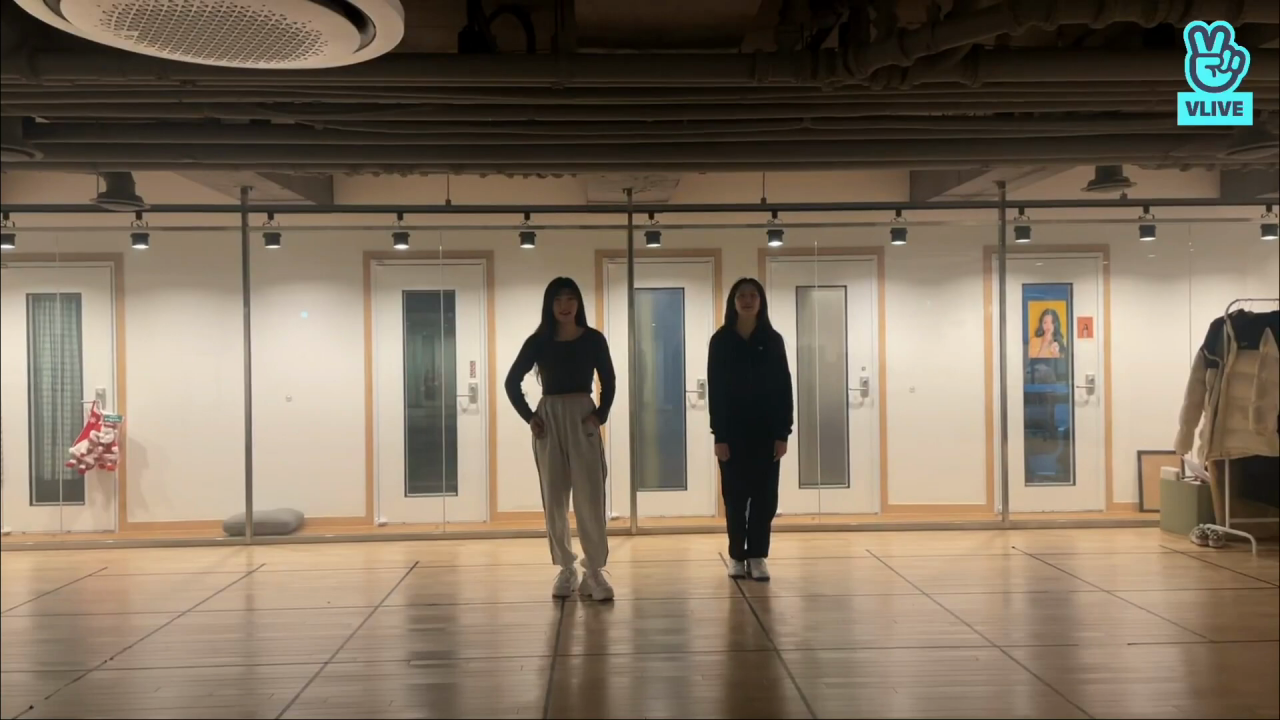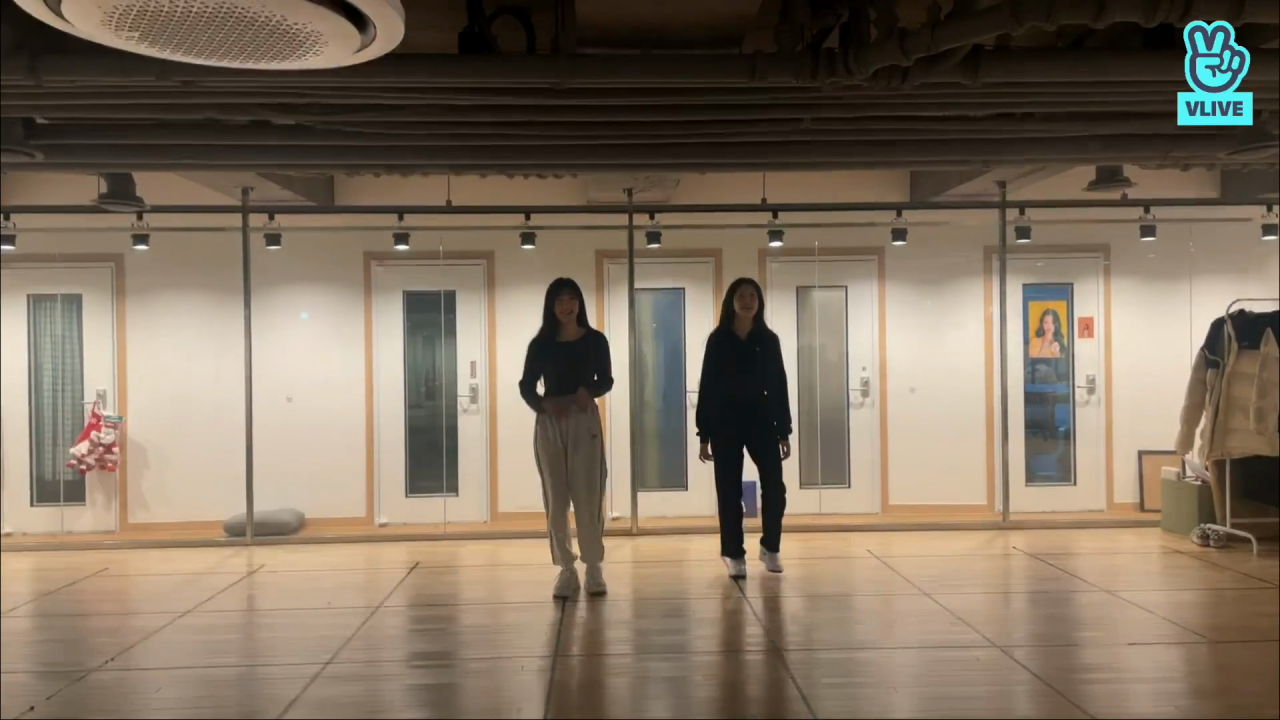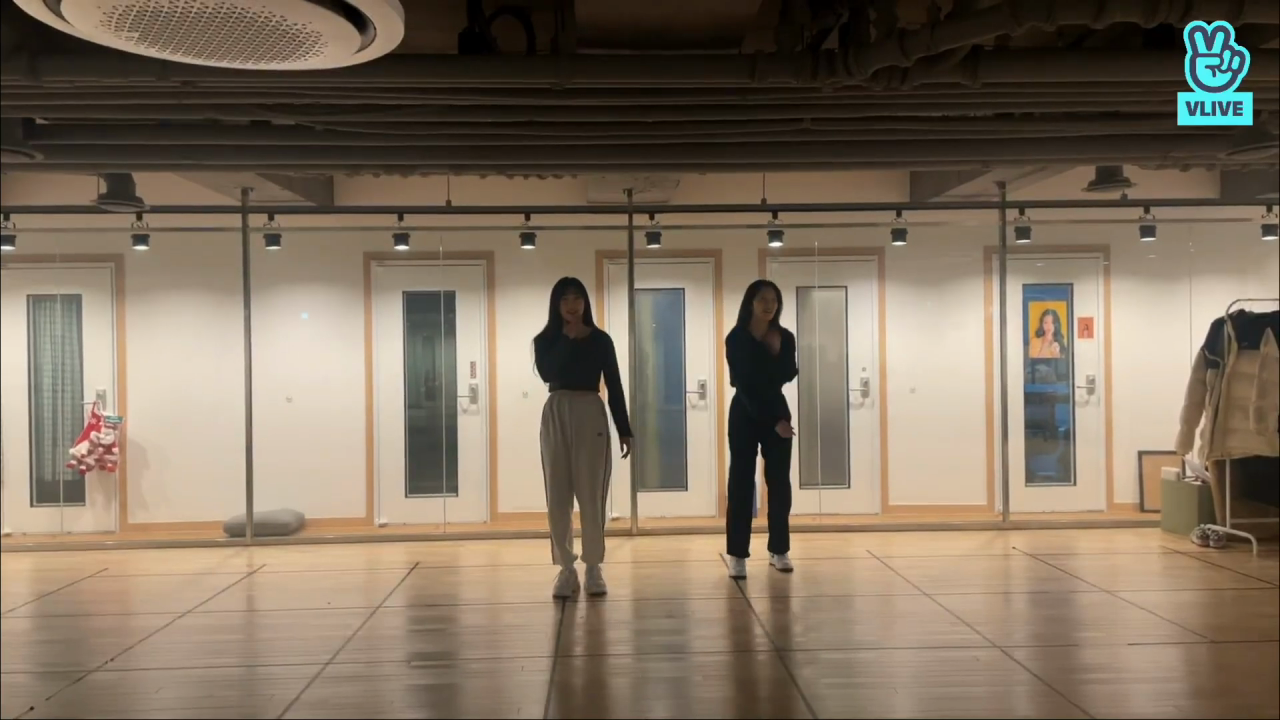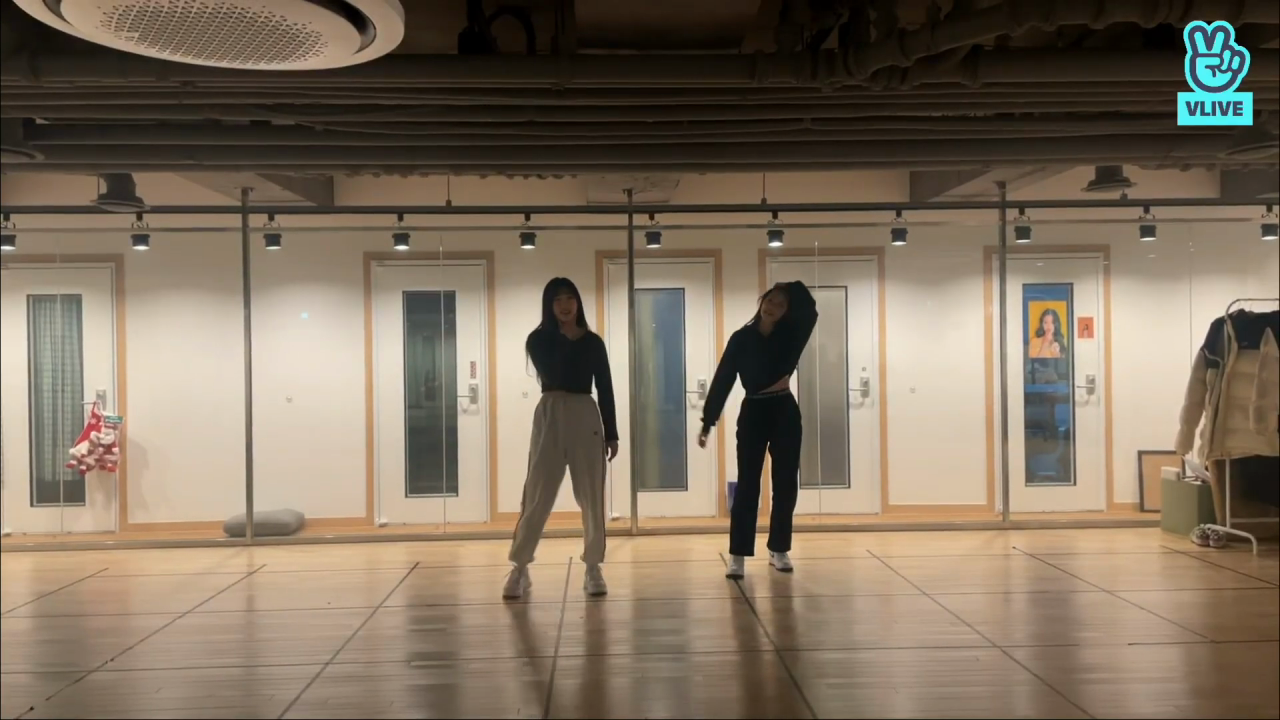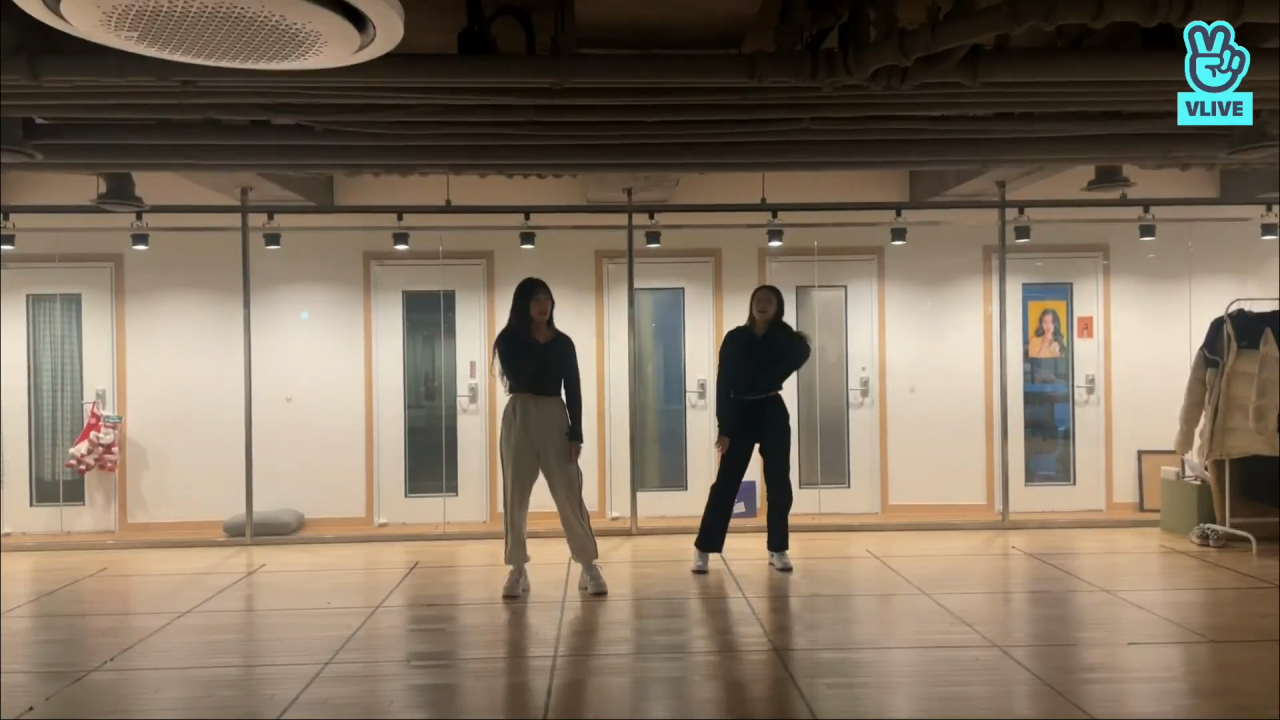
dt=0.5s
person 1, frame 1
left shoulder: (593, 339)
right shoulder: (538, 342)
left elbow: (609, 381)
right elbow: (512, 382)
left wrist: (601, 414)
right wrist: (529, 416)
left hip: (582, 417)
right hip: (549, 417)
left knee: (589, 495)
right knee: (554, 498)
left ankle: (593, 571)
right ankle: (566, 569)
person 1, frame 2
left shoulder: (595, 340)
right shoulder: (541, 344)
left elbow: (606, 380)
right elbow: (526, 386)
left wrist: (589, 391)
right wrist: (542, 405)
left hip: (585, 418)
right hip: (550, 420)
left knee: (587, 495)
right knee: (556, 498)
left ankle: (593, 566)
right ankle: (566, 569)
person 1, frame 3
left shoulder: (600, 339)
right shoulder: (546, 340)
left elbow: (614, 386)
right elbow: (547, 374)
left wrist: (624, 430)
right wrist: (567, 338)
left hip: (591, 414)
right hip: (556, 415)
left knee: (591, 495)
right knee: (558, 497)
left ankle: (593, 568)
right ankle: (566, 569)
person 1, frame 4
left shoulder: (593, 342)
right shoulder: (539, 340)
left elbow: (605, 388)
right elbow: (550, 372)
left wrist: (611, 433)
right wrist: (565, 339)
left hip: (585, 416)
right hip: (549, 415)
left knee: (591, 496)
right knee: (537, 494)
left ankle: (593, 568)
right ankle: (520, 568)
person 1, frame 5
left shoulder: (562, 342)
right shoulder: (509, 339)
left elbow: (573, 390)
right elbow: (517, 377)
left wrist: (576, 434)
right wrist: (537, 345)
left hip: (555, 417)
right hip: (519, 417)
left knee: (570, 495)
right knee: (515, 496)
left ankle: (589, 567)
right ankle: (518, 570)
person 2, frame 1
left shoulder: (772, 340)
right shoulder: (721, 340)
left elbow: (783, 386)
right elbow: (715, 390)
left wrist: (783, 431)
right wrist: (719, 435)
left hip: (765, 419)
right hip: (733, 421)
left knee: (765, 491)
right knee: (735, 491)
left ankle: (756, 556)
right ankle: (736, 555)
person 2, frame 2
left shoulder: (768, 339)
right shoulder: (718, 340)
left elbow: (779, 385)
right elbow: (707, 387)
left wrist: (784, 431)
right wrist: (704, 434)
left hip: (761, 415)
right hip: (726, 418)
left knee: (774, 485)
right knee: (729, 489)
left ankle: (770, 547)
right ankle: (734, 555)
person 2, frame 3
left shoulder: (783, 337)
right shoulder: (736, 339)
left elbow: (789, 374)
right elbow: (744, 384)
left wrist: (779, 352)
right wrist: (772, 420)
left hip: (777, 410)
right hip: (745, 414)
left knee: (780, 485)
right knee: (741, 486)
left ankle: (778, 550)
right ankle: (737, 555)
person 2, frame 4
left shoulder: (790, 334)
right shoulder: (741, 339)
left elbow: (808, 311)
right elbow: (722, 380)
left wrist: (791, 289)
right wrist: (707, 422)
left hip: (784, 411)
right hip: (753, 412)
left knee: (786, 484)
right knee: (747, 485)
left ankle: (779, 549)
right ankle: (738, 554)
person 2, frame 5
left shoulder: (782, 339)
right shoulder: (735, 339)
left elbow: (802, 354)
right elbow: (724, 385)
left wrist: (779, 326)
right wrist: (723, 427)
left hip: (773, 413)
right hip: (740, 414)
left knee: (779, 484)
right knee: (726, 483)
left ankle: (778, 550)
right ankle: (703, 550)
